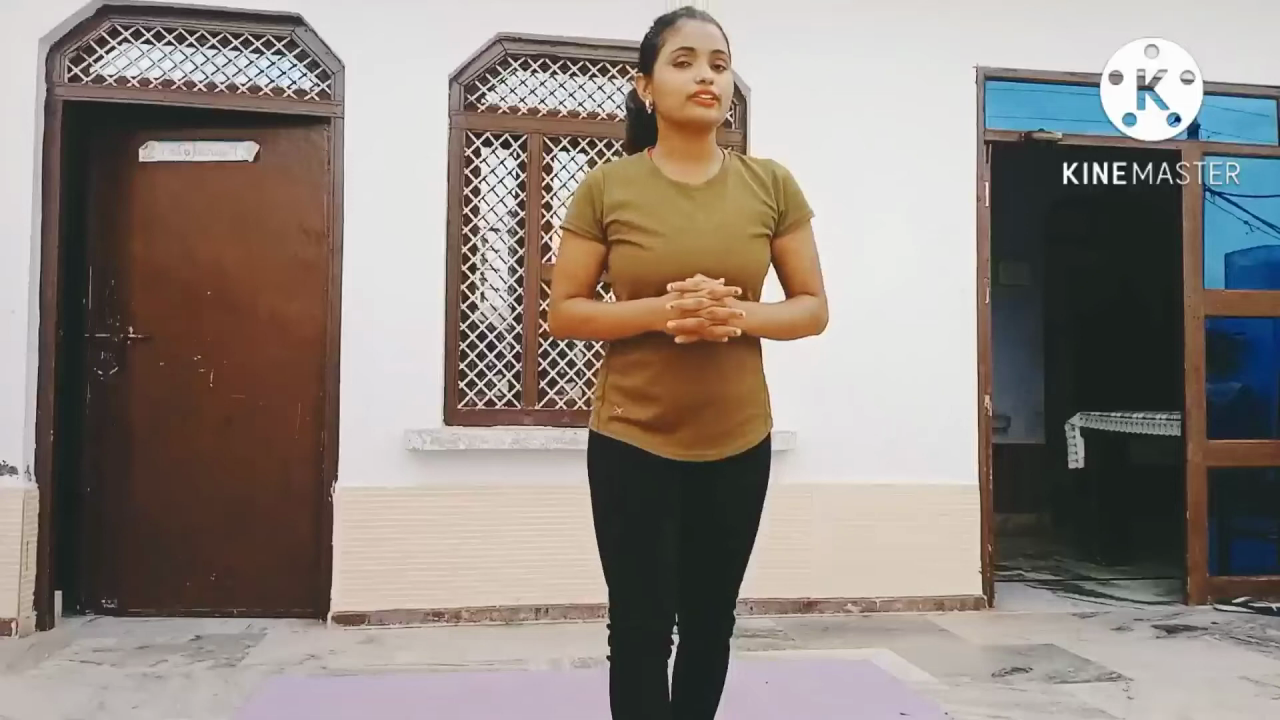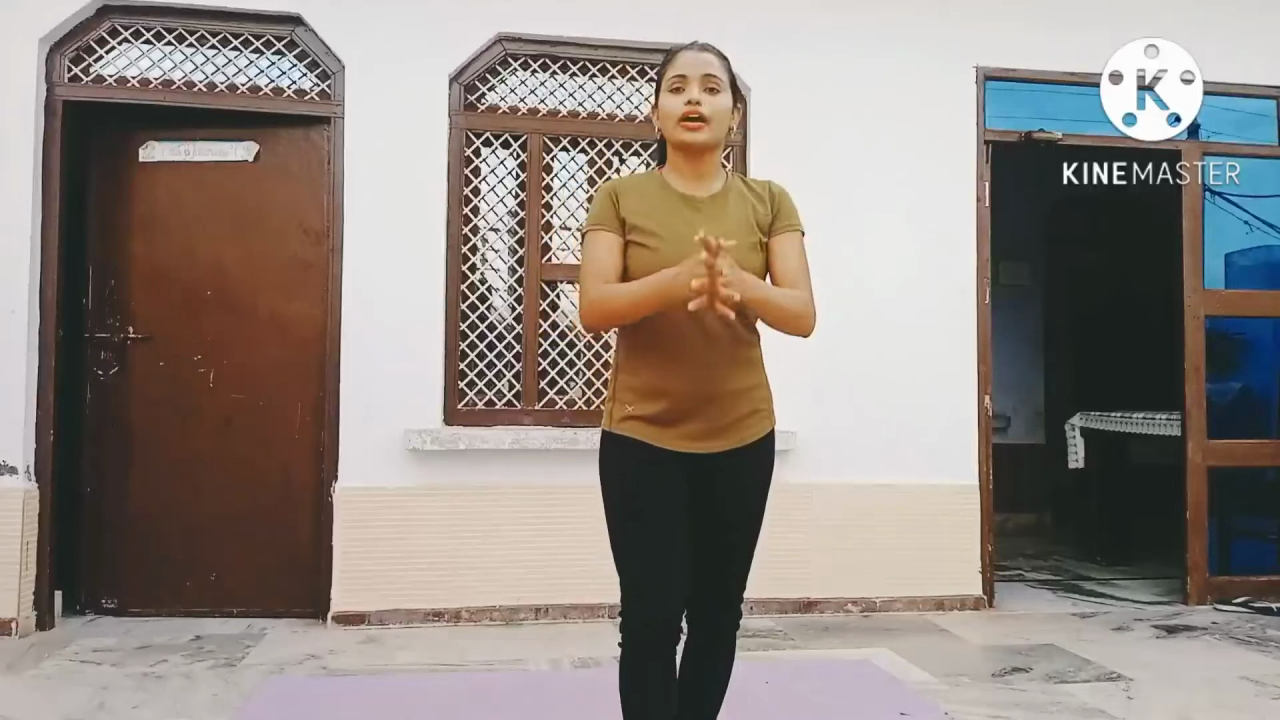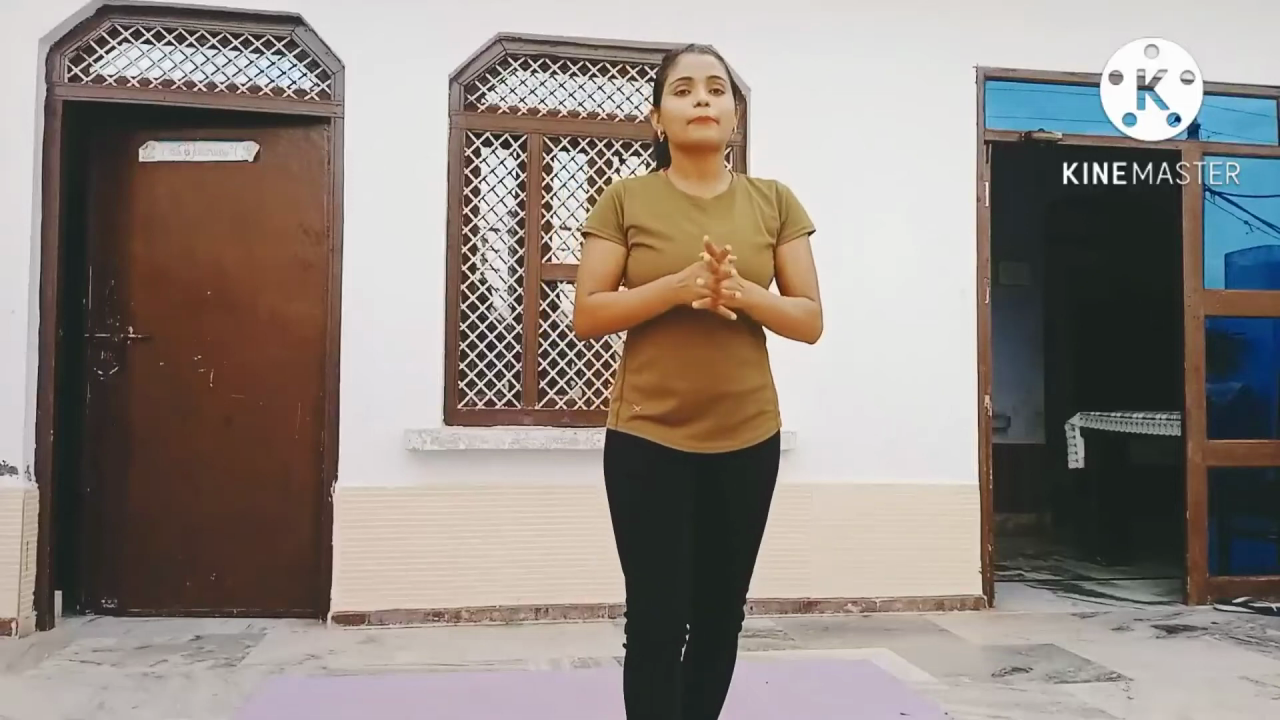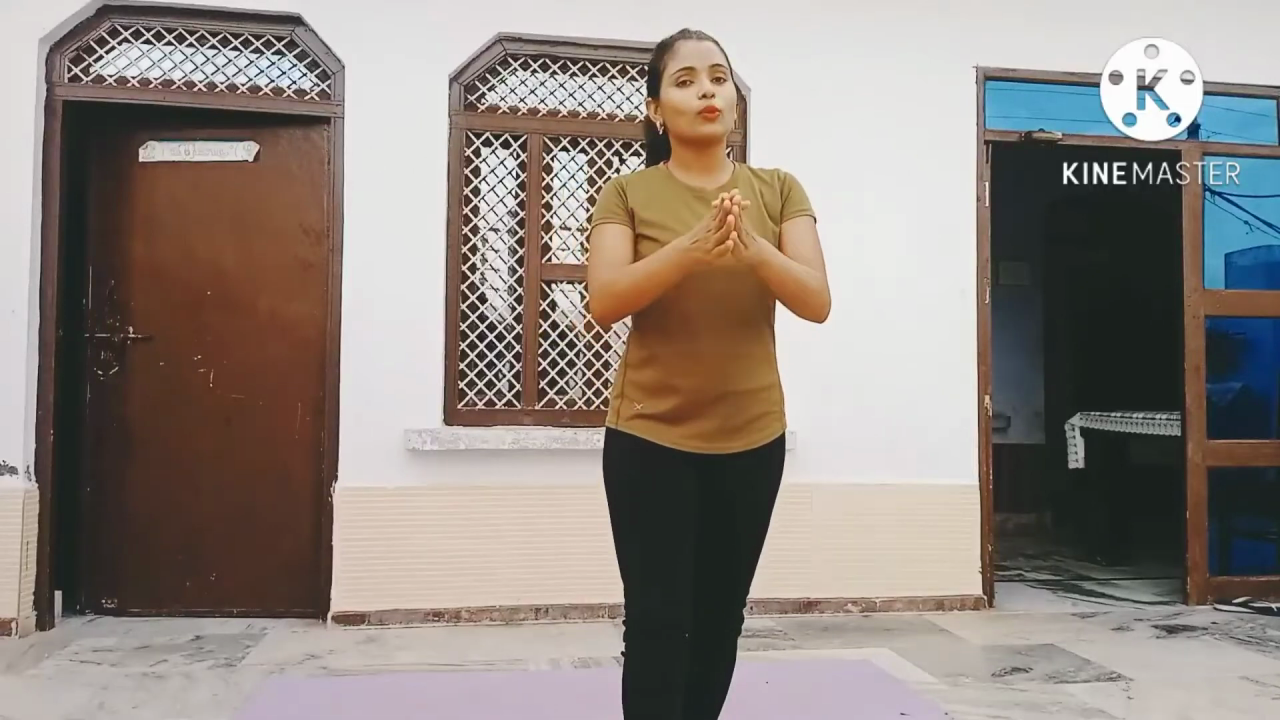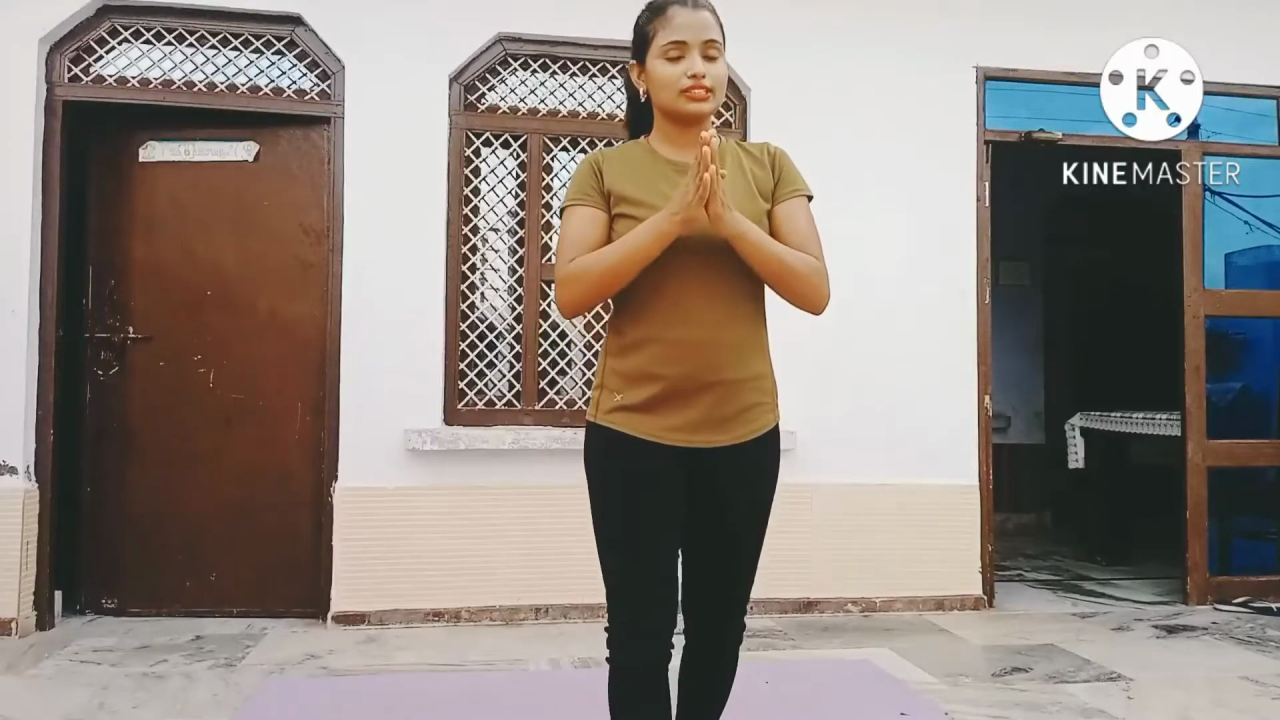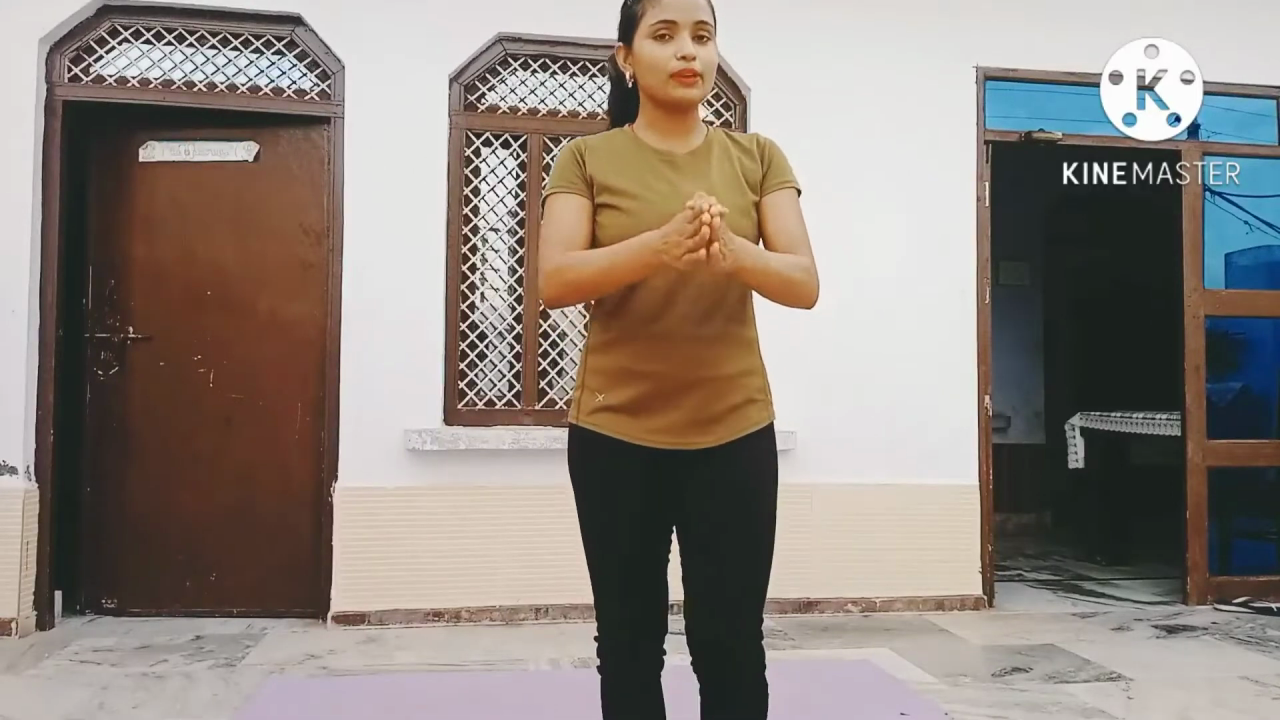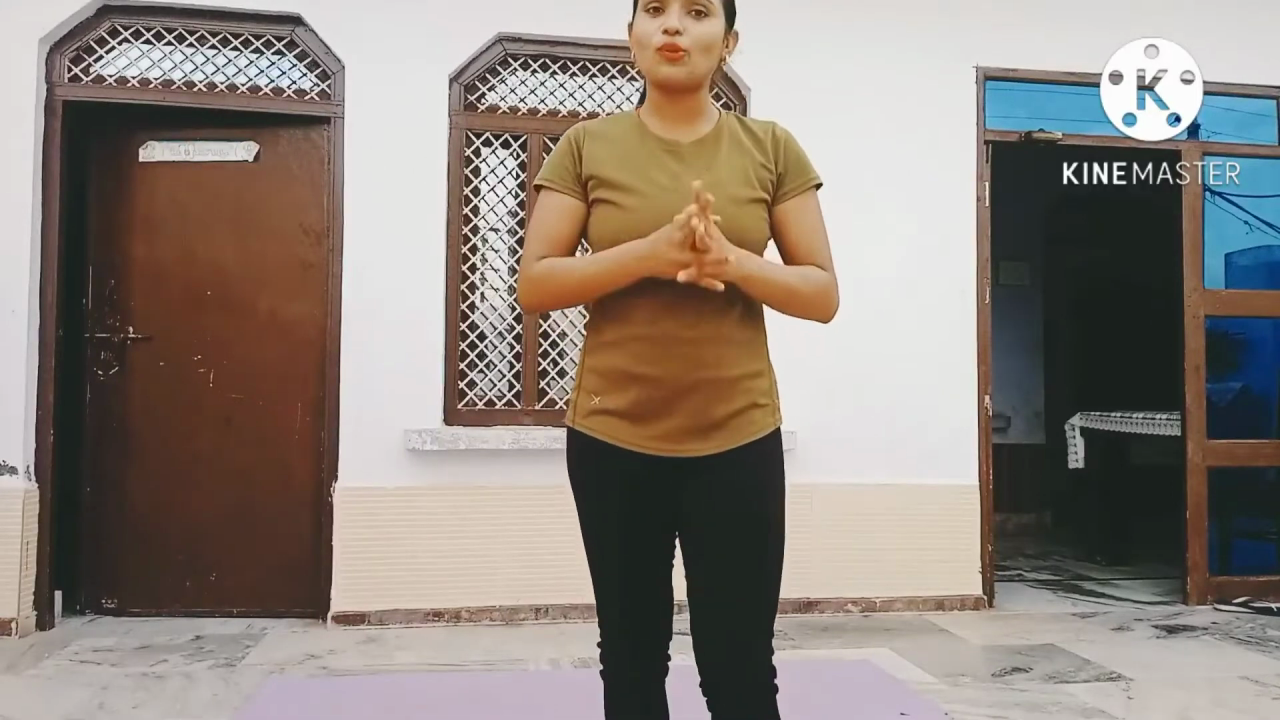
dt=0.4s
person 1, frame 1
left shoulder: (772, 186)
right shoulder: (605, 188)
left elbow: (813, 307)
right elbow: (563, 313)
left wrist: (741, 316)
right wrist: (659, 311)
left hip: (737, 447)
right hip: (631, 443)
left knee: (710, 622)
right knee: (641, 629)
person 1, frame 2
left shoulder: (768, 201)
right shoulder: (619, 197)
left elbow: (804, 318)
right elbow: (592, 311)
left wrist: (738, 282)
right wrist: (680, 276)
left hip: (741, 439)
right hip: (641, 440)
left knee: (718, 614)
right knee: (650, 619)
person 1, frame 3
left shoulder: (775, 201)
right shoulder: (624, 200)
left elbow: (810, 319)
right elbow: (587, 315)
left wrist: (739, 290)
right wrist: (679, 283)
left hip: (747, 441)
right hip: (648, 440)
left knee: (720, 617)
right knee: (656, 621)
person 1, frame 4
left shoulder: (778, 190)
right shoulder: (626, 193)
left elbow: (818, 302)
right elbow: (602, 302)
left wrist: (751, 245)
right wrist: (693, 245)
left hip: (752, 440)
right hip: (648, 439)
left knee: (719, 621)
right knee: (656, 626)
person 1, frame 5
left shoulder: (768, 166)
right shoulder: (604, 170)
left elbow: (815, 291)
right elbow: (569, 292)
left wrist: (732, 222)
right wrist: (670, 220)
left hip: (743, 433)
right hip: (632, 434)
left knee: (720, 627)
right knee: (640, 636)
person 1, frame 6
left shoulder: (757, 157)
right shoulder: (585, 158)
left elbow: (805, 285)
right elbow: (552, 282)
left wrist: (729, 247)
right wrist: (665, 242)
left hip: (734, 433)
right hip: (615, 435)
left knee: (731, 651)
right knee: (629, 647)
person 1, frame 7
left shoulder: (772, 148)
right shoulder: (587, 146)
left elbow: (823, 292)
right elbow: (534, 283)
left wrist: (731, 260)
right wrist: (651, 252)
left hip: (738, 439)
right hip: (613, 437)
right knee: (632, 655)
